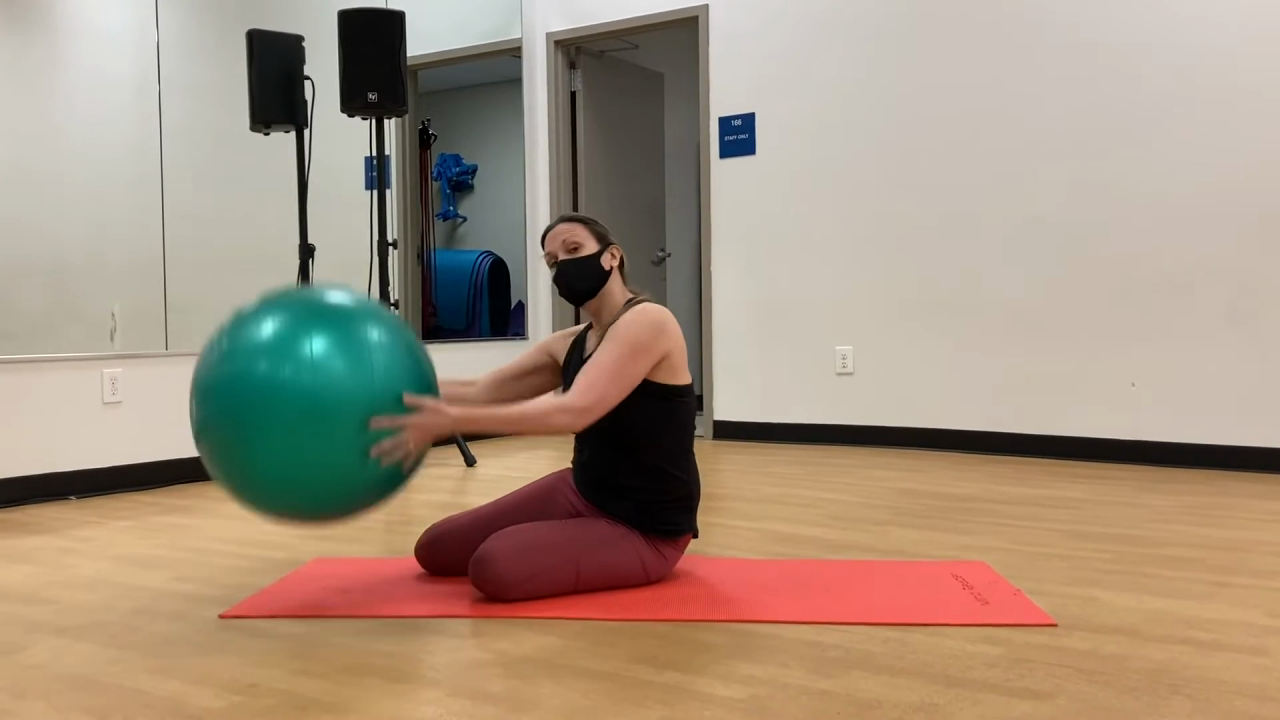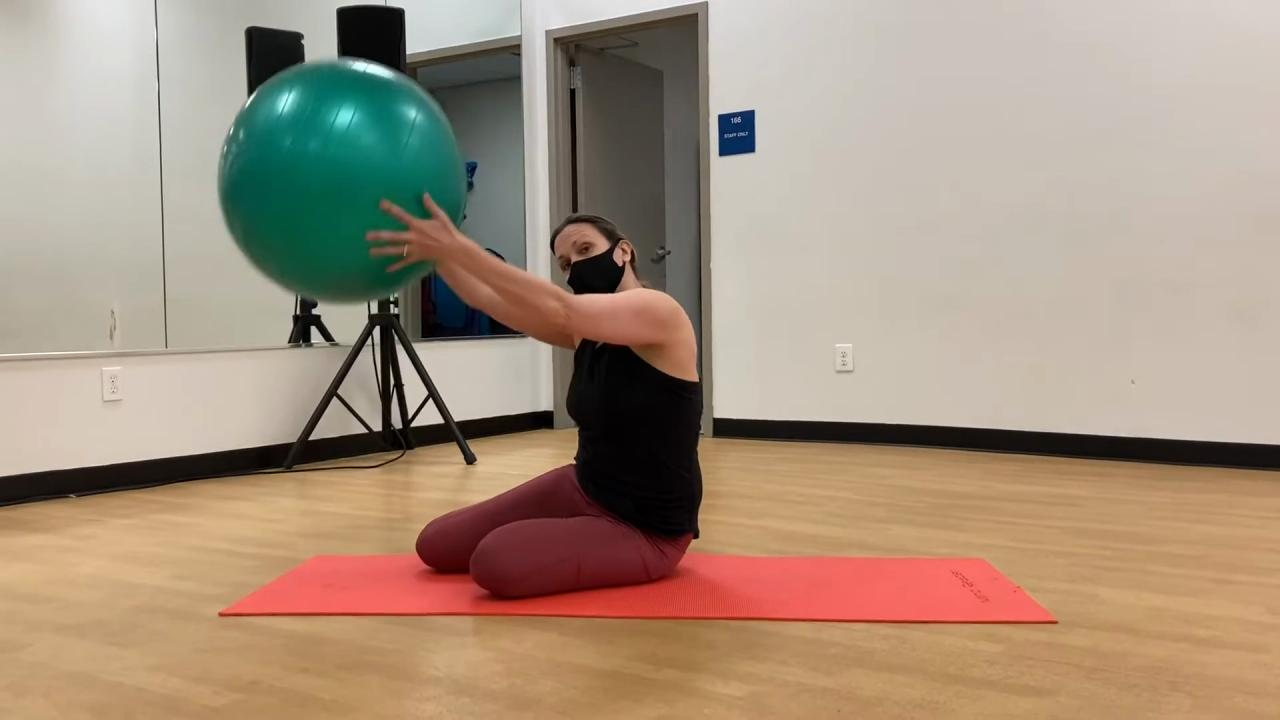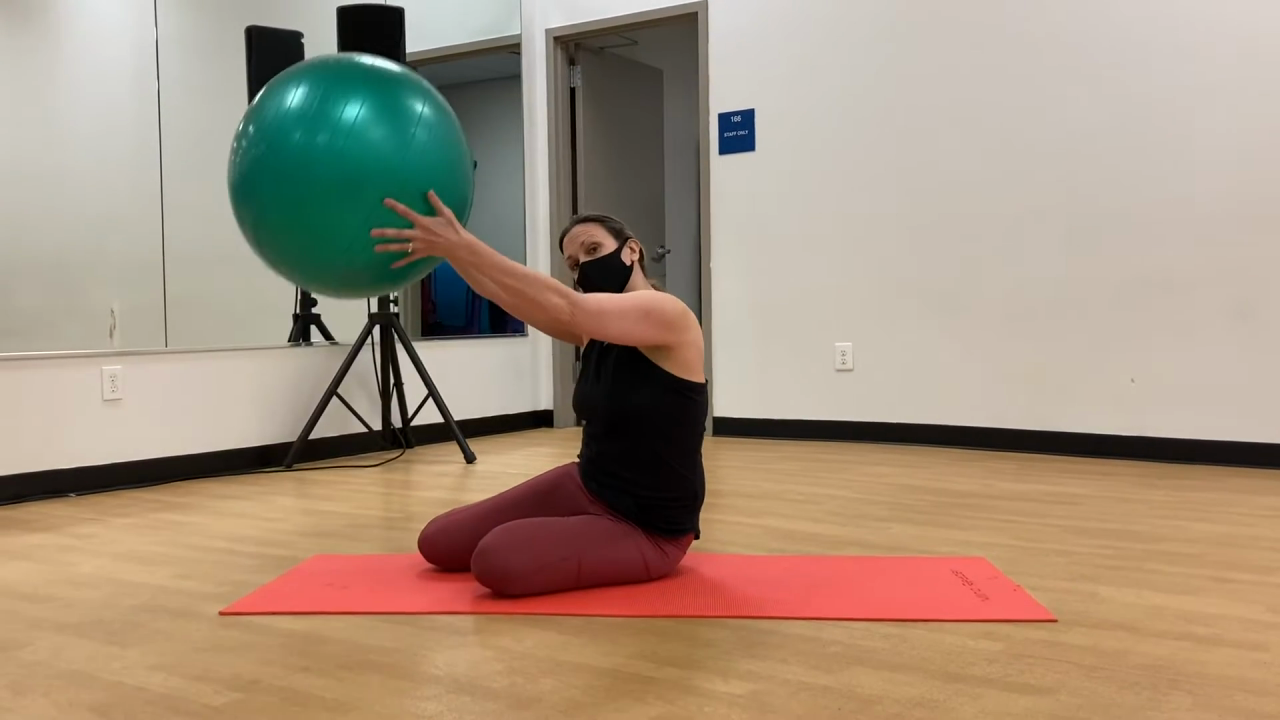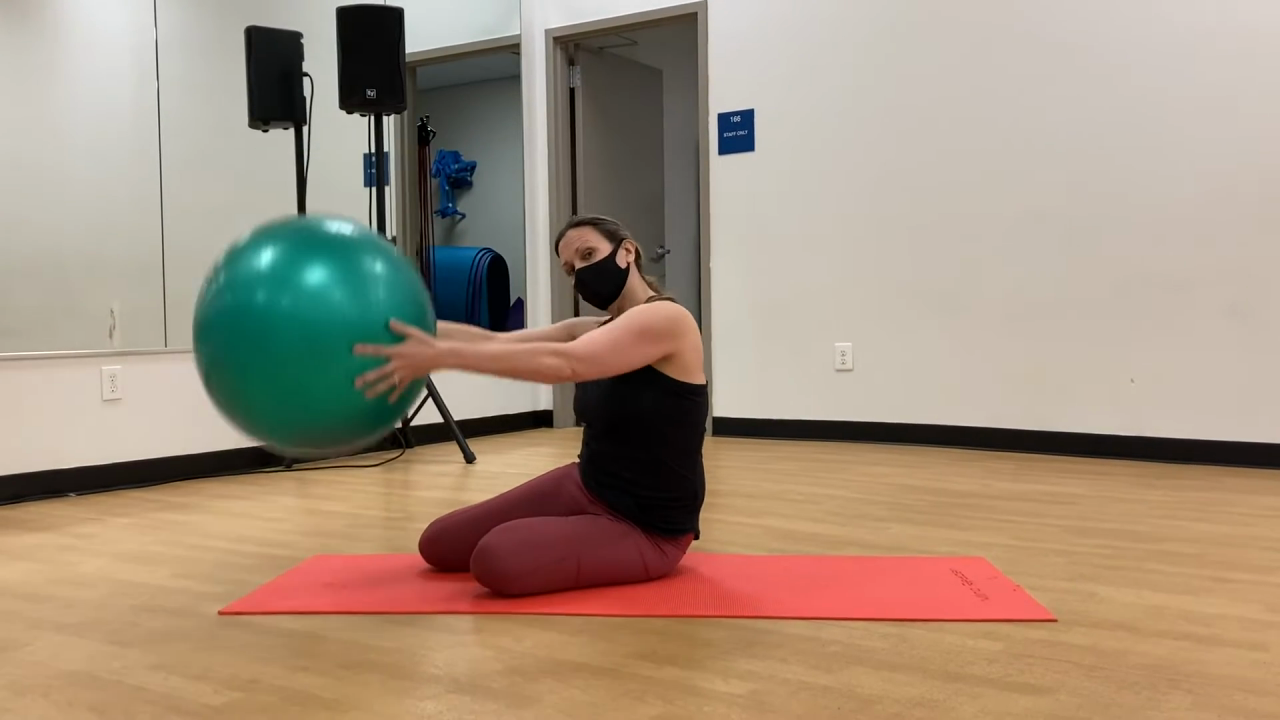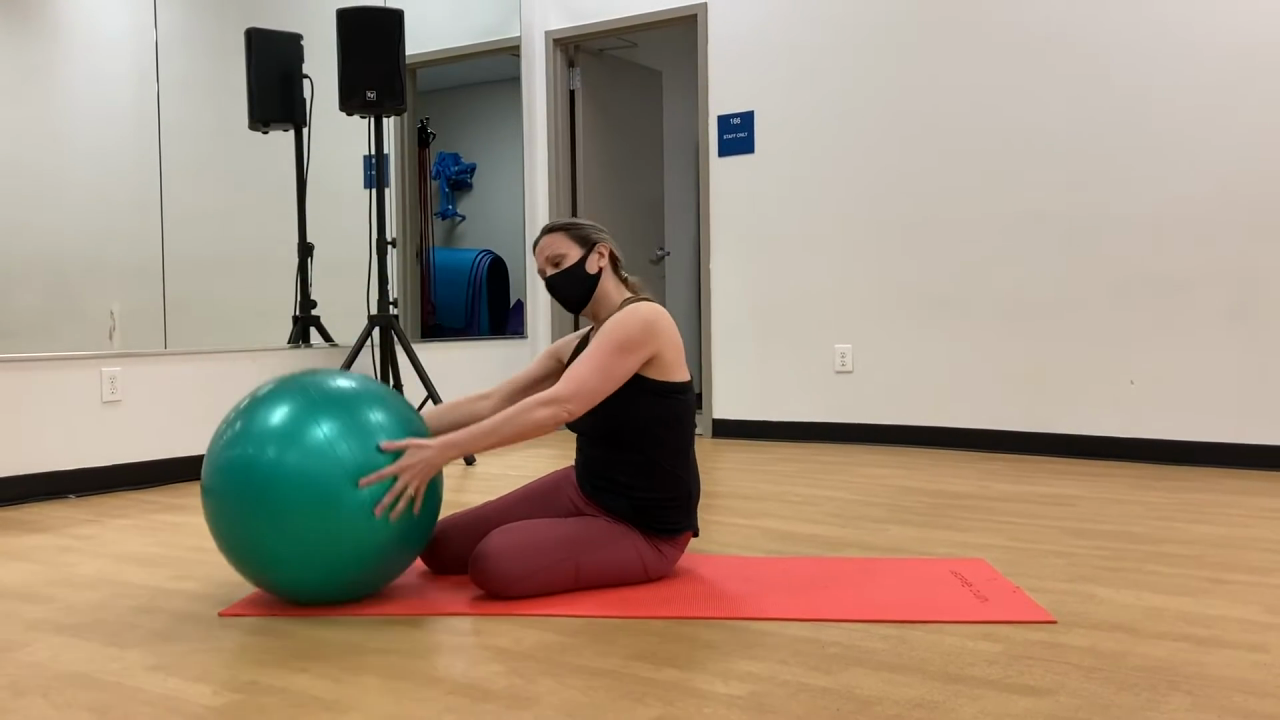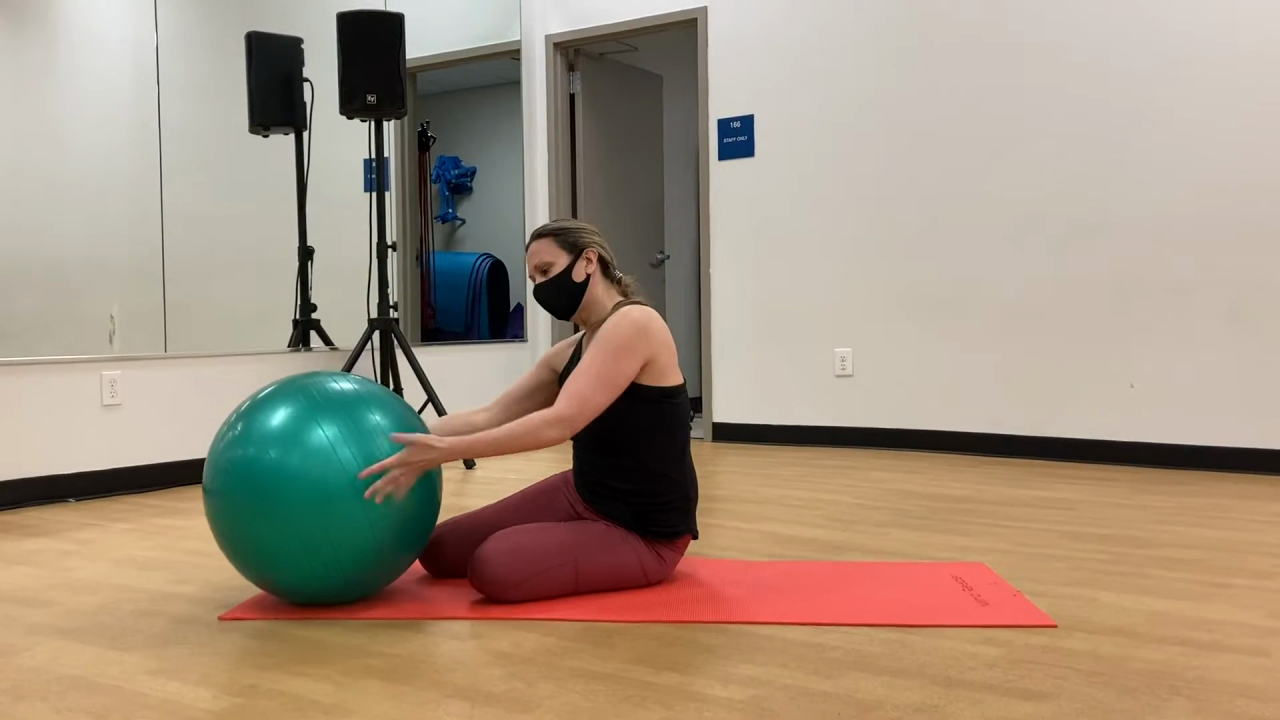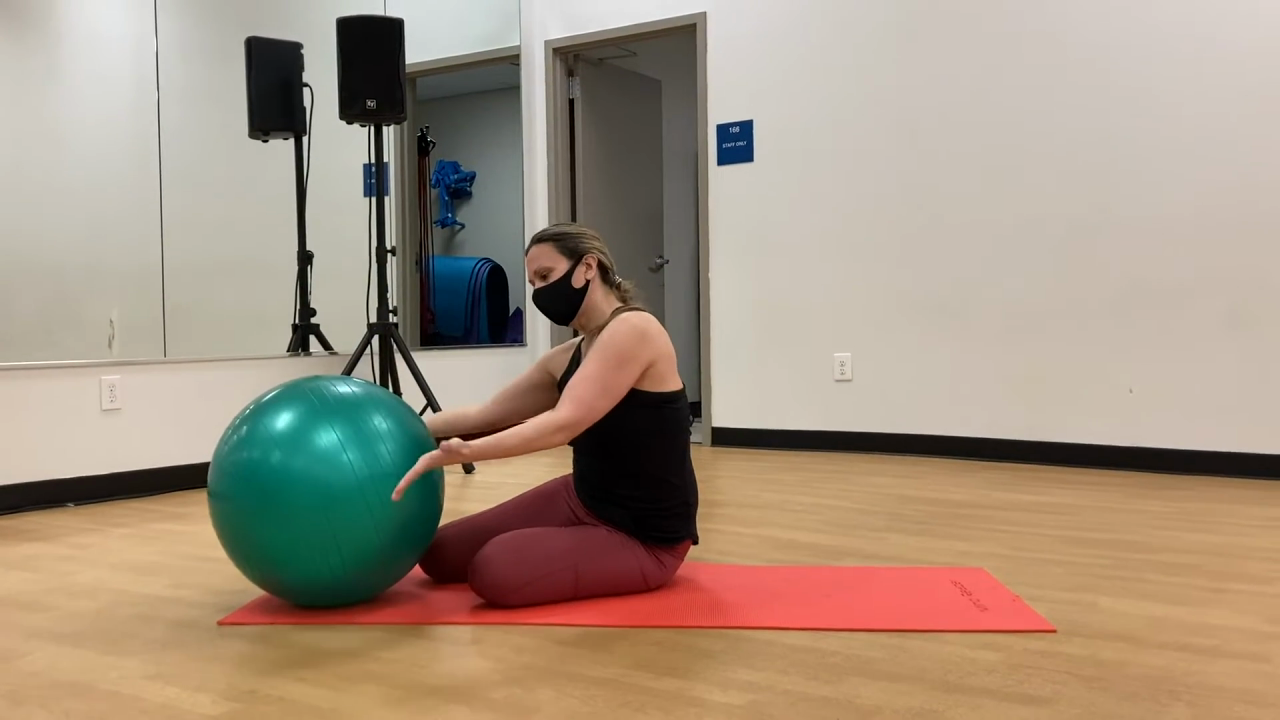
dt=0.3s
person 1, frame 1
left shoulder: (648, 322)
right shoulder: (570, 344)
left elbow: (573, 411)
right elbow: (481, 390)
left wrist: (455, 419)
left hip: (645, 530)
left knee: (495, 567)
right knee: (435, 551)
left ankle: (626, 566)
right ankle: (580, 544)
person 1, frame 2
left shoulder: (659, 312)
right shoulder: (588, 328)
left elbow: (562, 309)
right elbow: (490, 299)
left wrist: (460, 250)
right wrist: (433, 250)
left hip: (645, 528)
right hip: (583, 489)
left knee: (496, 564)
right knee: (436, 546)
right ankle: (578, 536)
person 1, frame 3
left shoulder: (670, 315)
right shoulder: (598, 326)
left elbow: (566, 308)
right elbow: (505, 289)
left wrist: (461, 243)
right wrist: (443, 241)
left hip: (647, 528)
right hip: (586, 488)
left knee: (497, 562)
right knee: (438, 545)
left ankle: (634, 561)
right ankle: (581, 536)
person 1, frame 4
left shoulder: (667, 320)
right shoulder: (596, 333)
left elbow: (564, 363)
right elbow: (500, 342)
left wrist: (440, 355)
right wrist: (420, 330)
left hip: (647, 529)
left knee: (496, 561)
right knee: (439, 546)
right ankle: (581, 539)
person 1, frame 5
left shoulder: (643, 320)
right shoulder: (578, 346)
left elbow: (559, 407)
right elbow: (492, 403)
left wrist: (443, 450)
left hip: (644, 530)
left knee: (494, 565)
right knee: (440, 549)
person 1, frame 6
left shoulder: (633, 324)
right shoulder: (569, 353)
left elbow: (560, 422)
right elbow: (490, 417)
left wrist: (445, 450)
right wrist: (402, 434)
left hip: (643, 533)
left knee: (493, 568)
right knee: (439, 553)
person 1, frame 7
left shoulder: (633, 330)
right shoulder: (568, 357)
left elbow: (564, 424)
right elbow: (486, 415)
left wrist: (464, 453)
left hip: (643, 538)
left knee: (495, 573)
right knee: (441, 556)
right ankle: (580, 548)
